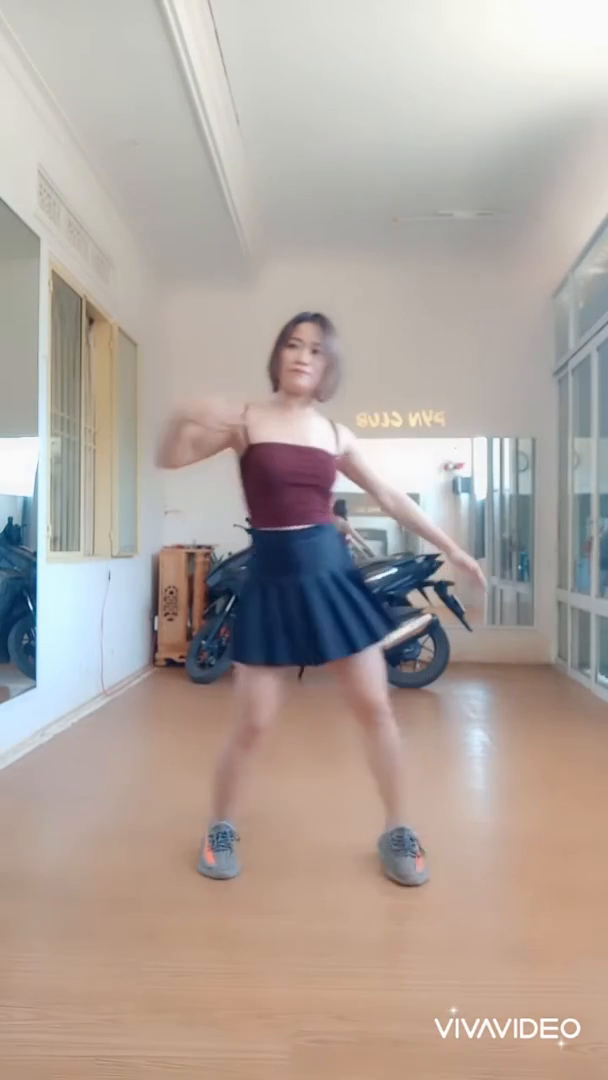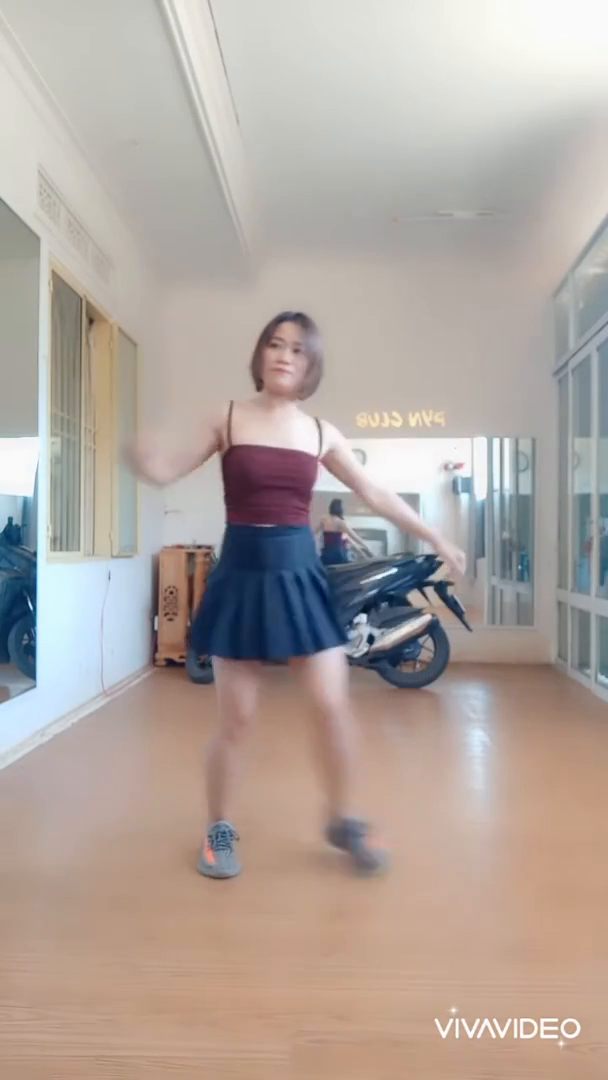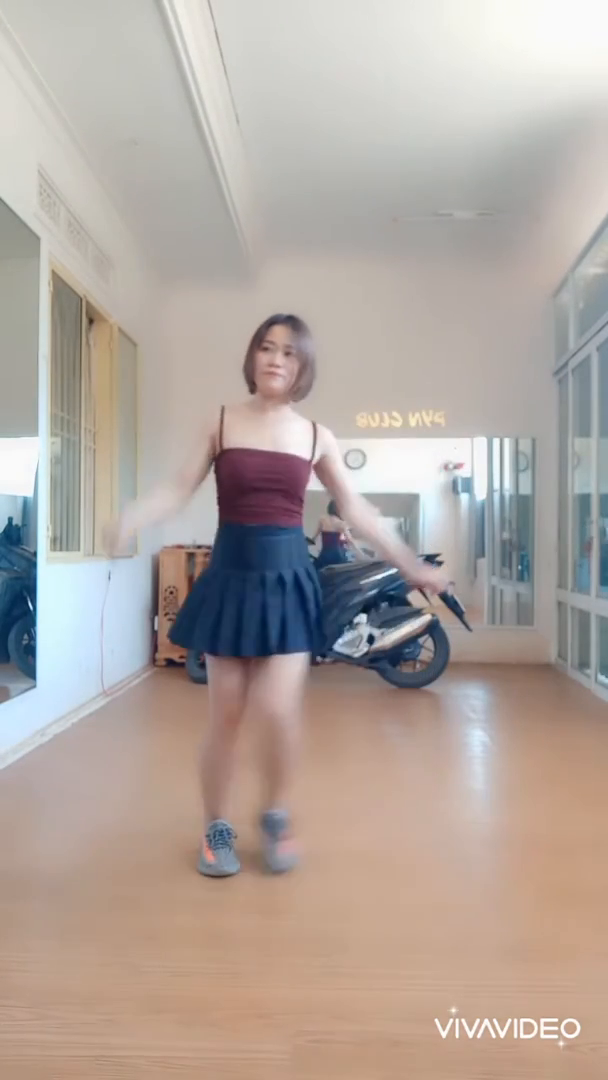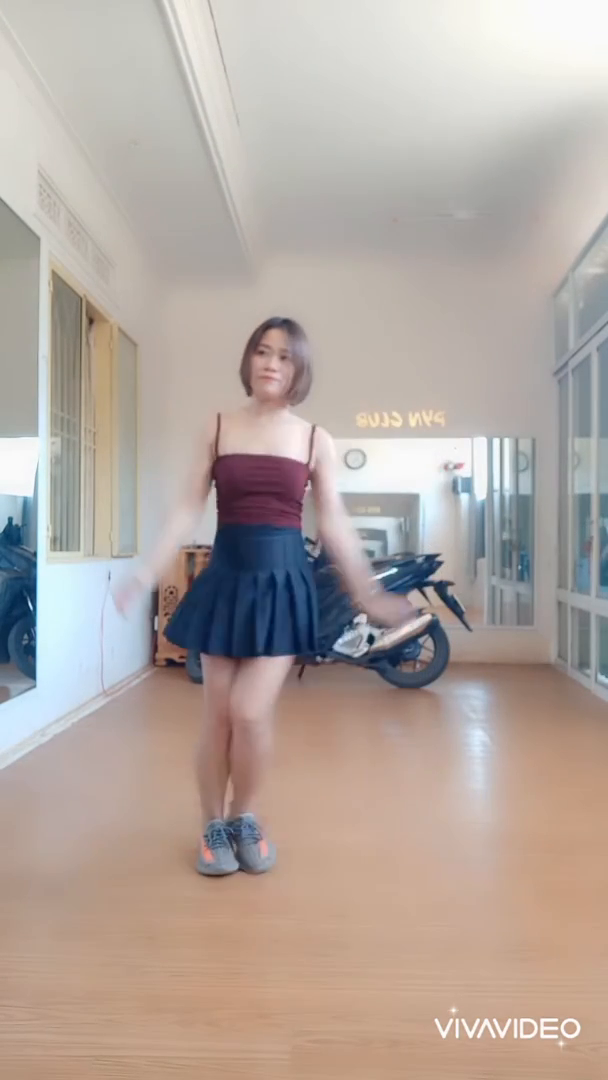
dt=0.1s
person 1, frame 1
left shoulder: (336, 434)
right shoulder: (244, 417)
left elbow: (388, 496)
right elbow: (171, 457)
left wrist: (450, 547)
right wrist: (183, 420)
left hip: (330, 576)
right hip: (270, 582)
left knee: (375, 707)
right knee: (251, 724)
left ankle: (397, 830)
right ankle: (219, 828)
person 1, frame 2
left shoulder: (321, 433)
right shoulder: (228, 418)
left elbow: (374, 494)
right elbow: (164, 471)
left wrist: (436, 538)
right wrist: (142, 456)
left hip: (299, 575)
right hip: (242, 577)
left knee: (330, 705)
right knee: (235, 718)
left ankle: (342, 818)
right ankle: (219, 828)
person 1, frame 3
left shoulder: (316, 436)
right shoulder: (221, 421)
left elbow: (355, 509)
right elbow: (179, 490)
left wrist: (409, 563)
right wrist: (128, 522)
left hip: (288, 579)
right hip: (231, 577)
left knee: (278, 710)
right knee: (225, 715)
left ankle: (276, 814)
right ankle: (216, 826)
person 1, frame 4
left shoulder: (314, 439)
right shoulder: (219, 427)
left elbow: (334, 524)
right elbow: (190, 506)
left wrist: (365, 590)
right wrist: (150, 568)
left hip: (283, 580)
right hip: (227, 577)
left knee: (252, 713)
right knee: (219, 715)
left ankle: (246, 817)
right ankle: (215, 825)
